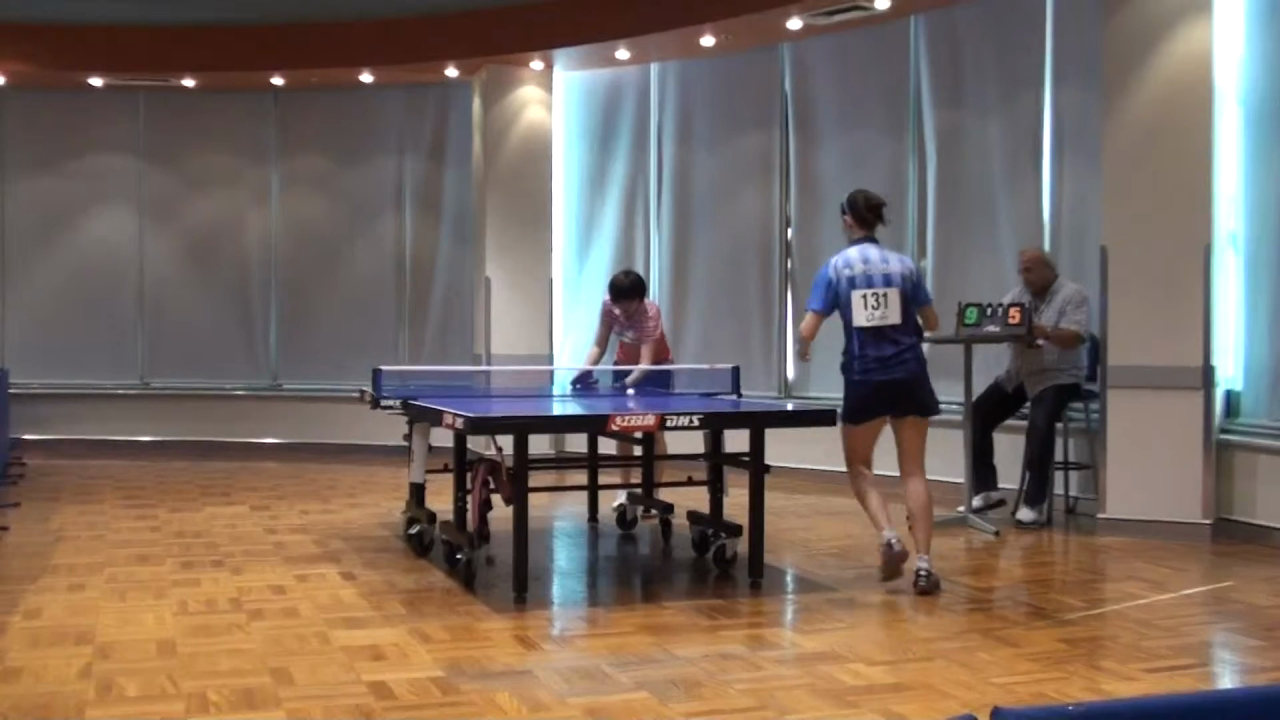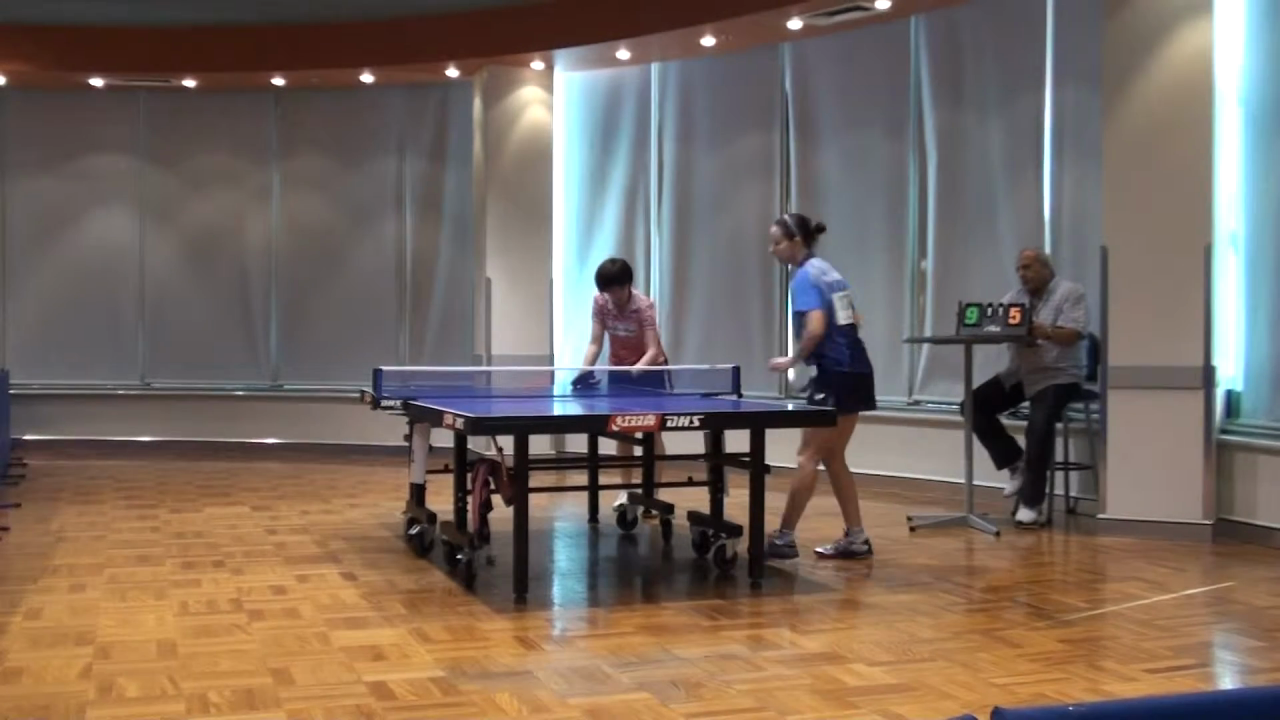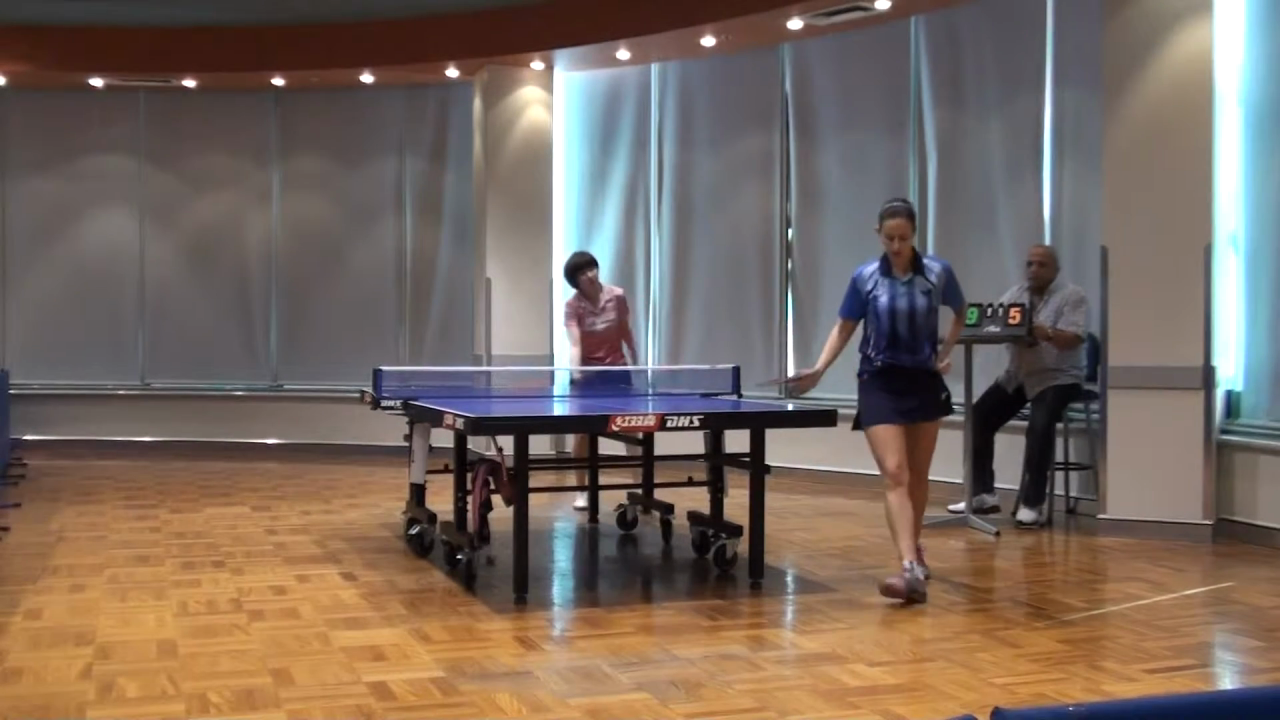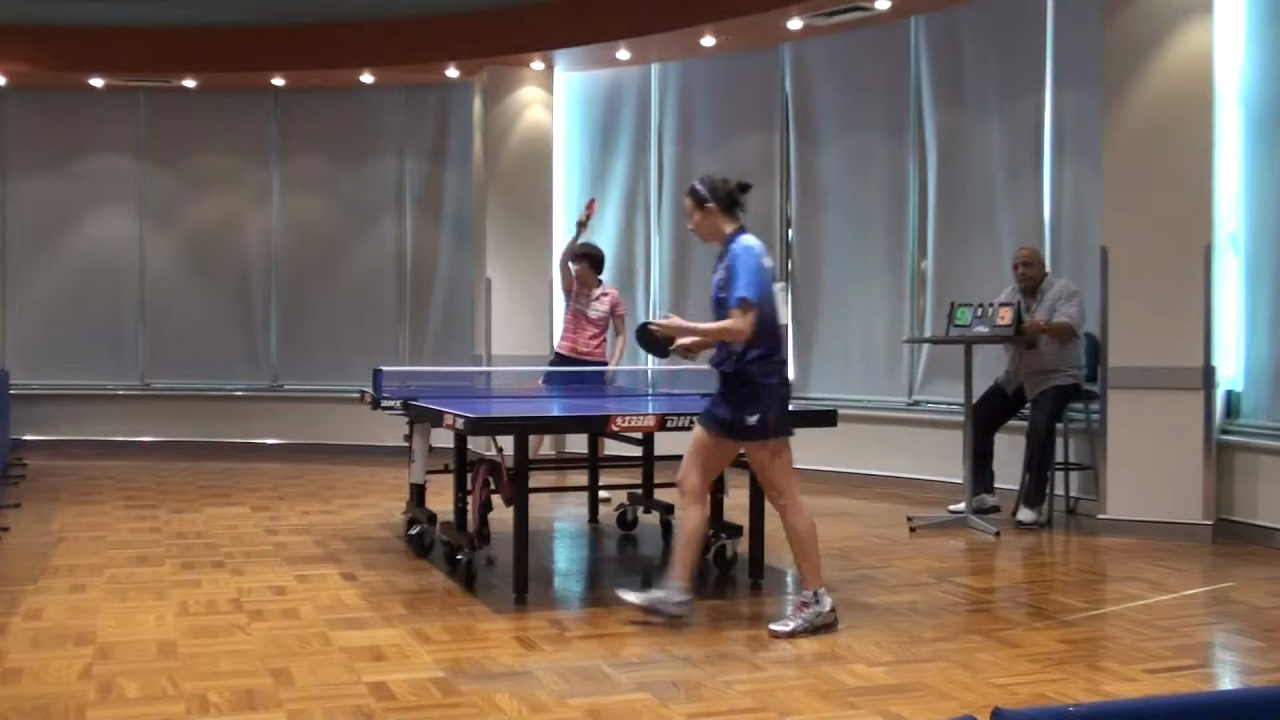
dt=1s
person 1, frame 1
left shoulder: (836, 267)
right shoulder: (905, 265)
left elbow: (807, 330)
right elbow: (931, 323)
left wrist: (804, 349)
left hip: (863, 379)
right hip: (909, 376)
left knee: (858, 467)
right knee: (913, 472)
left ankle: (890, 538)
right ankle: (923, 565)
person 1, frame 2
left shoulder: (804, 277)
right shoulder: (827, 272)
left elbow: (816, 328)
right elbow: (836, 326)
left wrist: (793, 360)
left hip: (837, 374)
right hip: (857, 371)
left knee: (808, 456)
right knee: (832, 456)
left ankle: (784, 536)
right ankle: (855, 537)
person 1, frame 3
left shoulder: (939, 273)
right shoulder: (865, 278)
left elbow: (959, 314)
right elbow: (844, 329)
left wrist: (946, 351)
right wrist: (818, 370)
left hip: (925, 382)
right hip: (880, 383)
left knee: (918, 476)
right knee: (896, 475)
left ankle: (912, 546)
right ankle: (909, 571)
person 1, frame 4
left shoulder: (745, 251)
right shoulder: (734, 253)
left elbow: (742, 328)
left wrist: (685, 328)
right wrist: (698, 340)
left hip: (754, 387)
right hip: (734, 388)
left knee: (782, 494)
right knee: (691, 482)
left ankle: (817, 602)
right ankle: (675, 593)
person 2, frame 1
left shoulder: (1073, 295)
right shoulder: (1017, 295)
left elbow: (1075, 337)
left wrist: (1046, 332)
left hip: (1058, 377)
right hip: (1018, 375)
left knee: (1040, 425)
right knee: (977, 415)
left ankle: (1034, 504)
right ankle: (986, 491)
person 2, frame 2
left shoulder: (1071, 293)
right shoulder: (1015, 295)
left elbow: (1073, 335)
left wrist: (1046, 331)
left hip: (1058, 376)
right hip: (1018, 374)
left knee: (1039, 425)
right knee: (974, 405)
left ankle: (1032, 504)
right ankle: (1017, 462)
person 2, frame 3
left shoulder: (1073, 295)
right shoulder: (1014, 293)
left elbow: (1073, 339)
left wrist: (1047, 334)
left hip: (1057, 377)
right hip: (1017, 375)
left knee: (1040, 426)
right knee: (979, 417)
left ankle: (1032, 504)
right ankle: (983, 494)
person 2, frame 4
left shoulder: (1065, 291)
right shoulder: (1009, 295)
left elbow: (1068, 330)
left wrist: (1041, 326)
left hip: (1057, 377)
right hip: (1017, 377)
left knee: (1040, 427)
right knee: (978, 418)
left ankle: (1033, 504)
right ankle: (983, 494)
person 3, frame 1
left shoulder: (650, 313)
right shoulder: (608, 306)
left elbow: (645, 363)
right elbow: (599, 346)
left wrist: (627, 384)
right wrist: (585, 370)
left hip: (655, 368)
right hip: (624, 366)
left knee: (653, 430)
left ankle: (654, 493)
right ankle: (625, 489)
person 3, frame 2
left shoulder: (643, 305)
right shoulder: (600, 303)
left elbow: (652, 350)
right elbow: (595, 343)
left wrist: (637, 368)
right wrist: (584, 371)
left hip: (648, 371)
right hip: (618, 370)
left ankle: (654, 492)
right ankle: (626, 490)
person 3, frame 3
left shoulder: (616, 296)
right shoulder: (573, 306)
left elbow: (626, 333)
right elbow: (575, 346)
left wrist: (637, 364)
right wrist: (577, 372)
left hip: (617, 370)
right hip: (588, 373)
right knee: (584, 432)
right ankle: (582, 490)
person 3, frame 4
left shoulder: (612, 297)
right shoulder: (571, 288)
left elbow: (620, 335)
right elbow: (563, 262)
left wrist: (614, 364)
right wrist: (578, 232)
left hip: (594, 366)
right hip: (564, 361)
